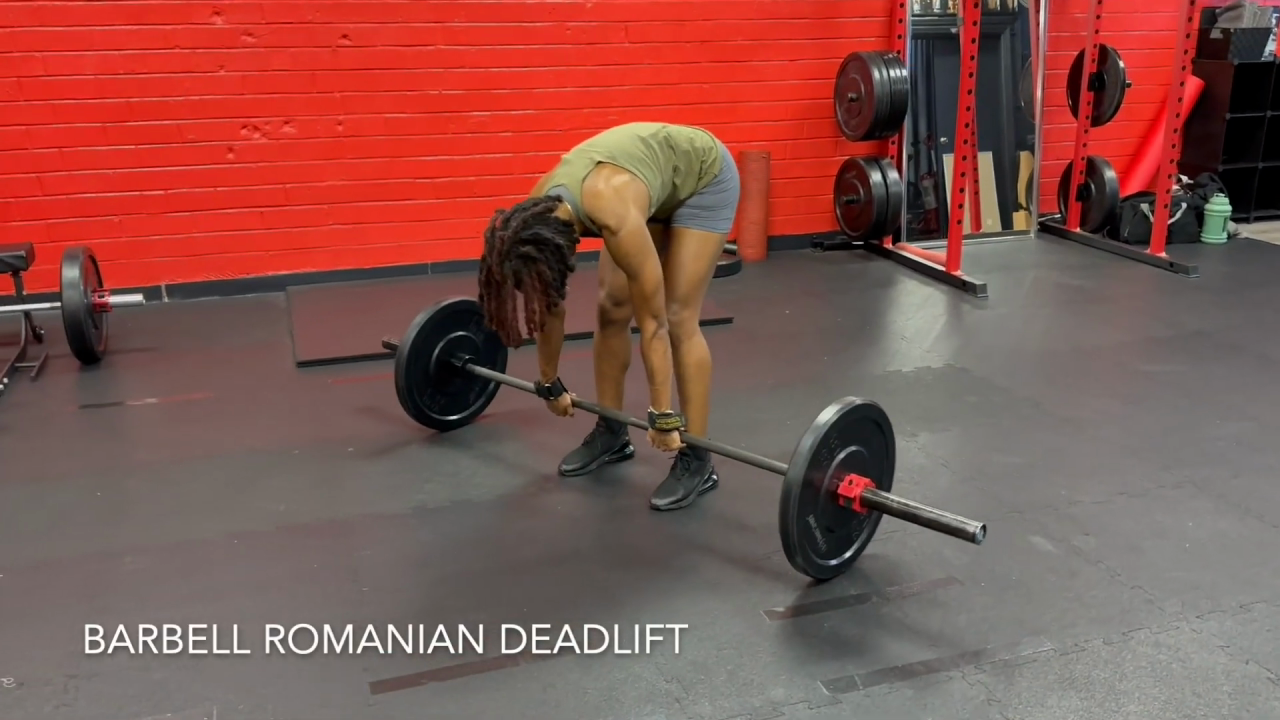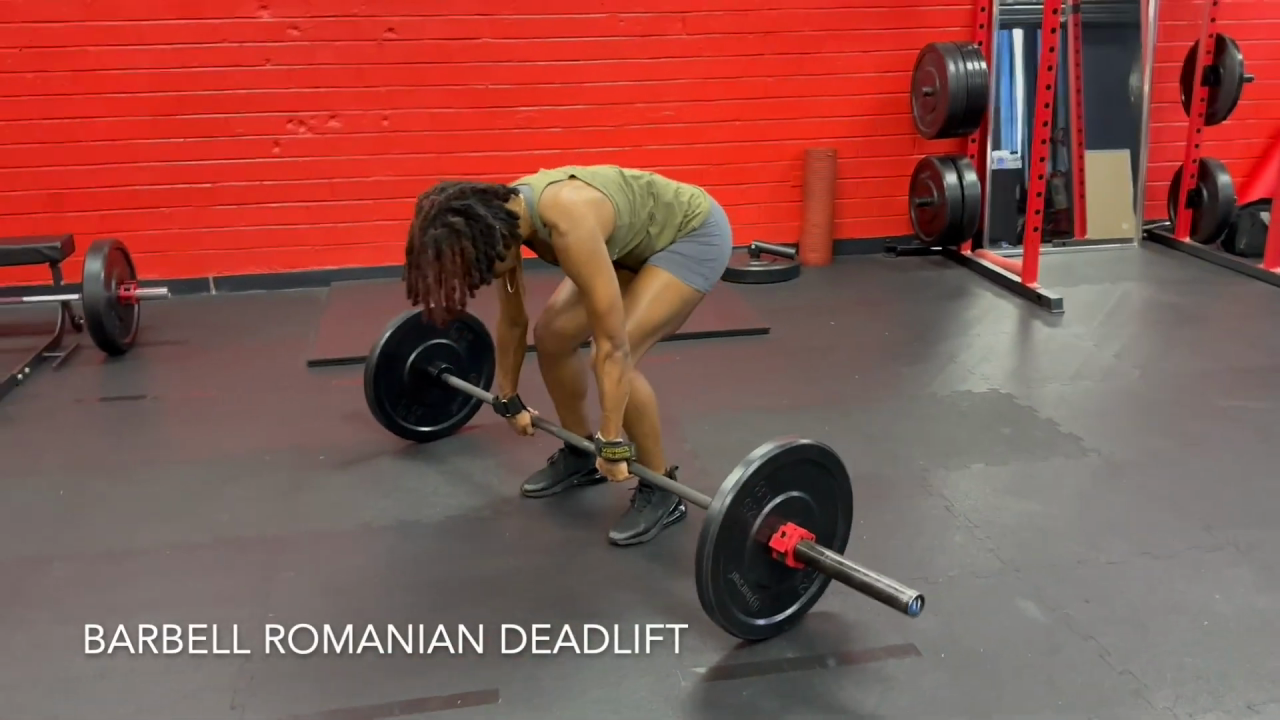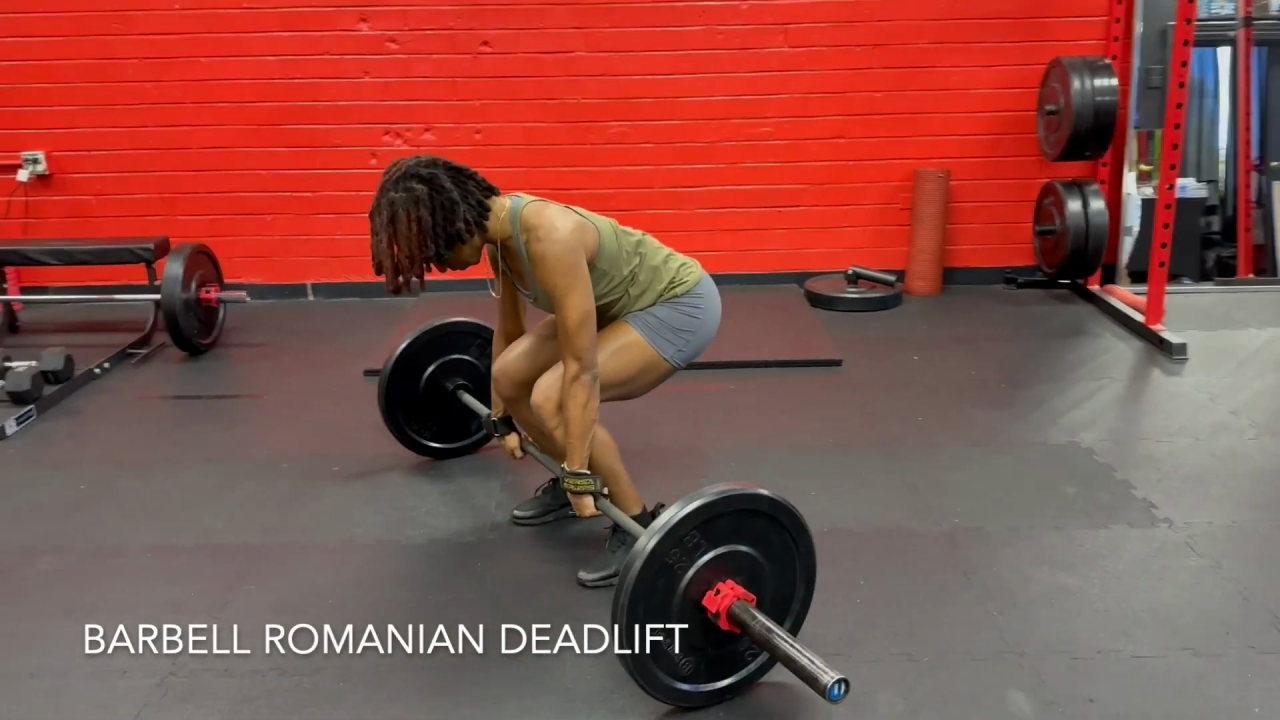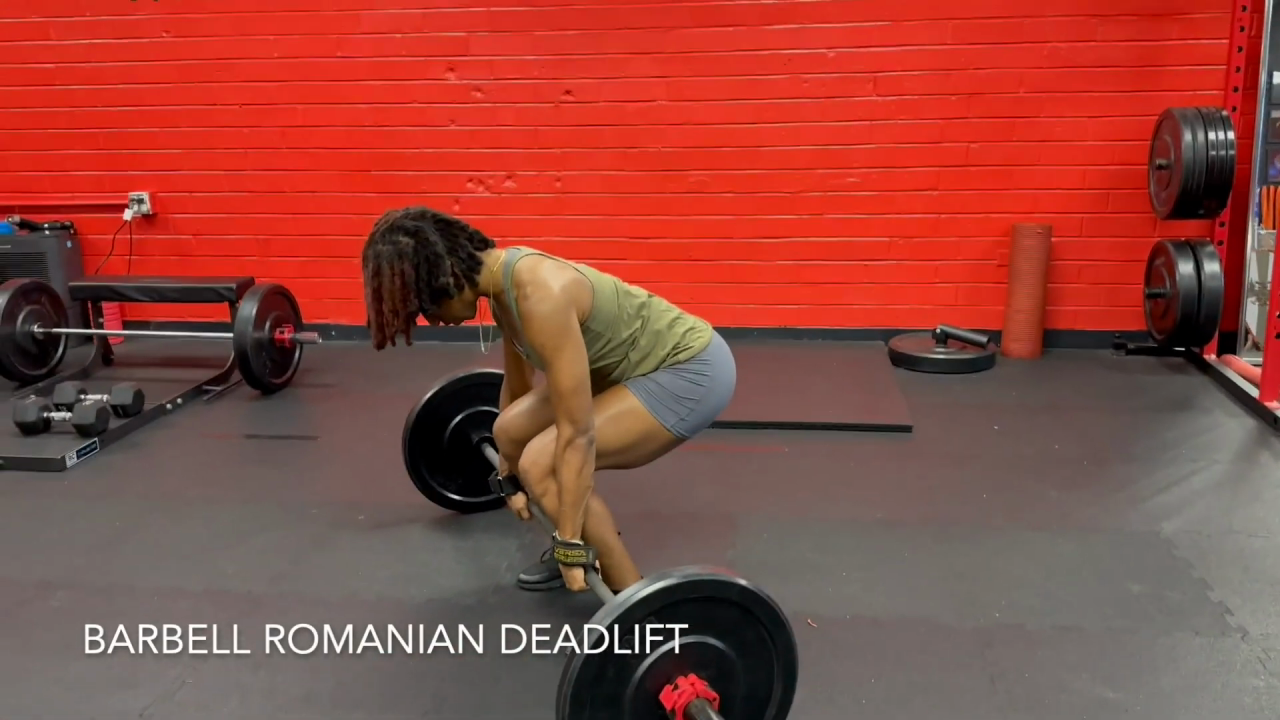
dt=1s
person 1, frame 1
left shoulder: (614, 213)
right shoulder: (539, 215)
left elbow: (653, 321)
right elbow: (548, 306)
left wrist: (663, 416)
right wrist: (549, 384)
left hip: (705, 177)
right hip: (657, 176)
left knee: (677, 316)
right knee: (611, 308)
left ankle: (696, 460)
right ankle: (611, 433)
person 1, frame 2
left shoulder: (568, 225)
right shoulder: (501, 216)
left elbow: (612, 343)
right elbow: (512, 320)
left wrist: (612, 444)
right wrist: (508, 400)
left hip: (695, 234)
right hip: (639, 238)
left knee: (617, 355)
right knee: (551, 335)
left ankle: (660, 490)
right ankle: (579, 454)
person 1, frame 3
left shoulder: (548, 240)
right shoulder: (497, 229)
left elbow: (582, 369)
right elbow: (508, 331)
left wrist: (579, 473)
right wrist: (500, 418)
left hip: (681, 303)
right hip: (621, 302)
left knee: (550, 399)
right knee: (509, 377)
left ankle: (640, 527)
right ankle: (569, 487)
person 1, frame 4
left shoulder: (539, 296)
right shoulder: (503, 279)
left elbow: (576, 433)
right elbow: (516, 385)
left wrist: (570, 546)
right wrist: (510, 479)
left hip: (691, 369)
left knee: (542, 464)
right knee: (509, 432)
right ankle: (590, 544)
